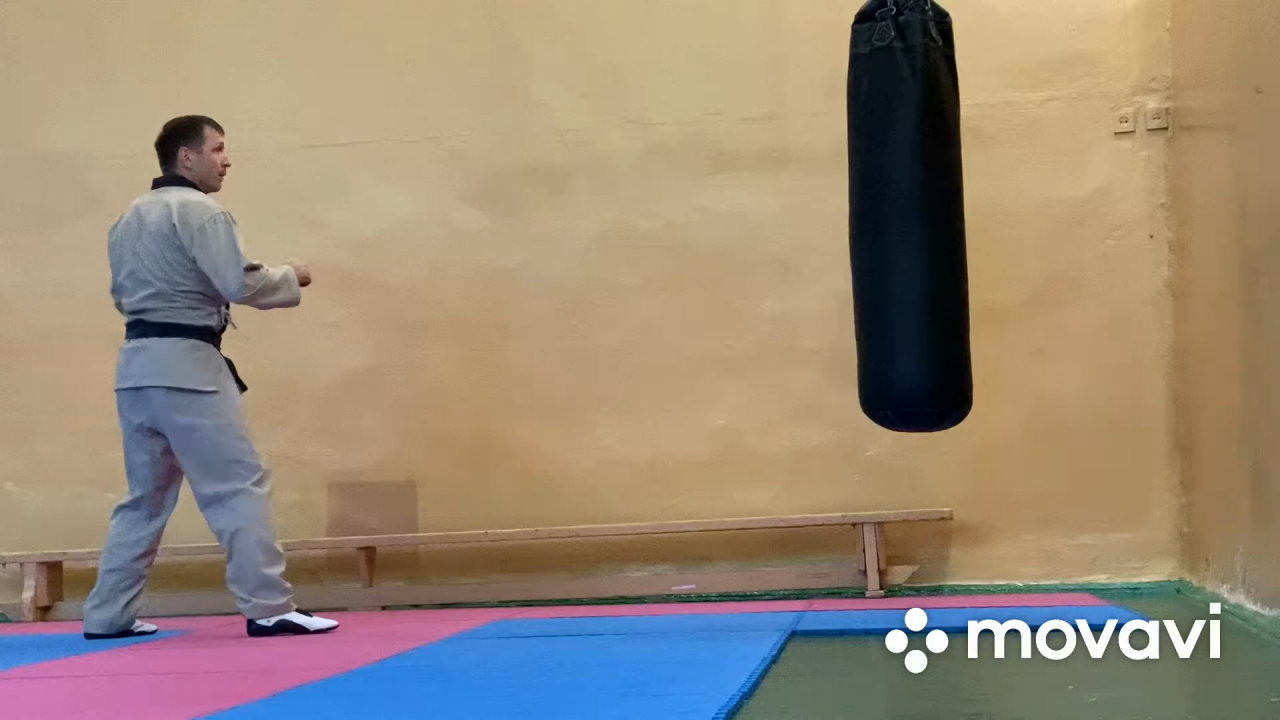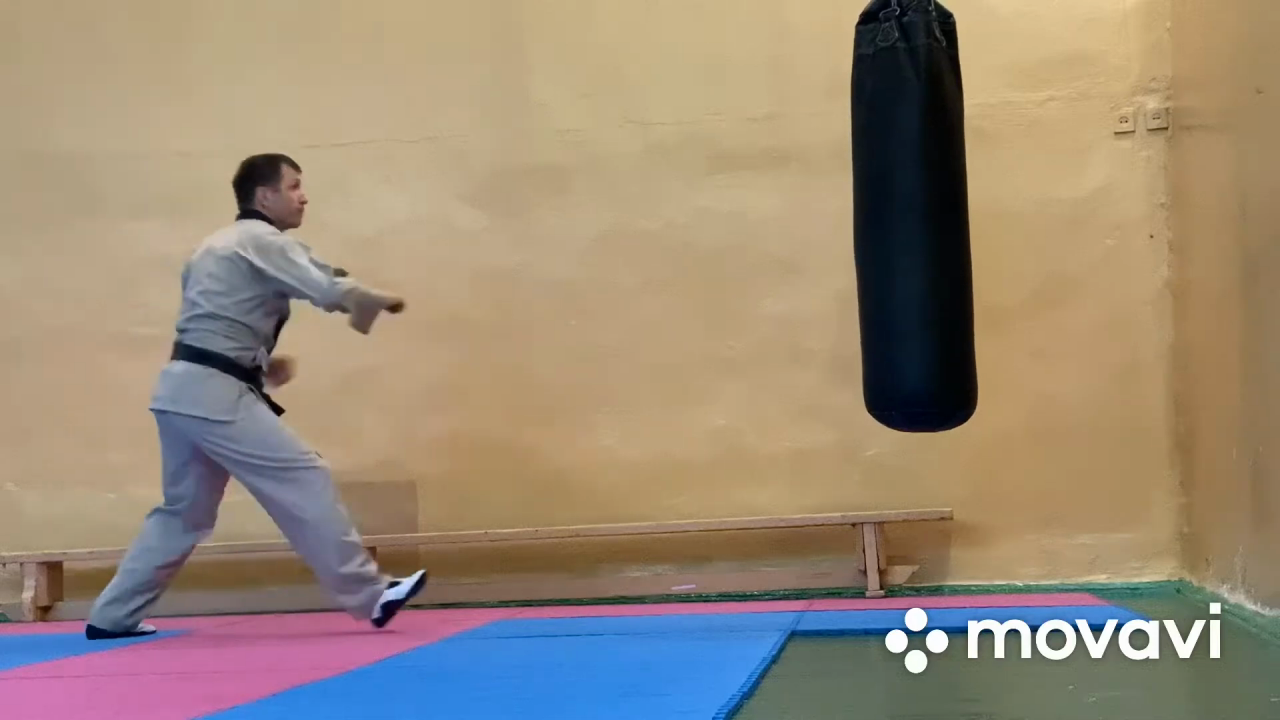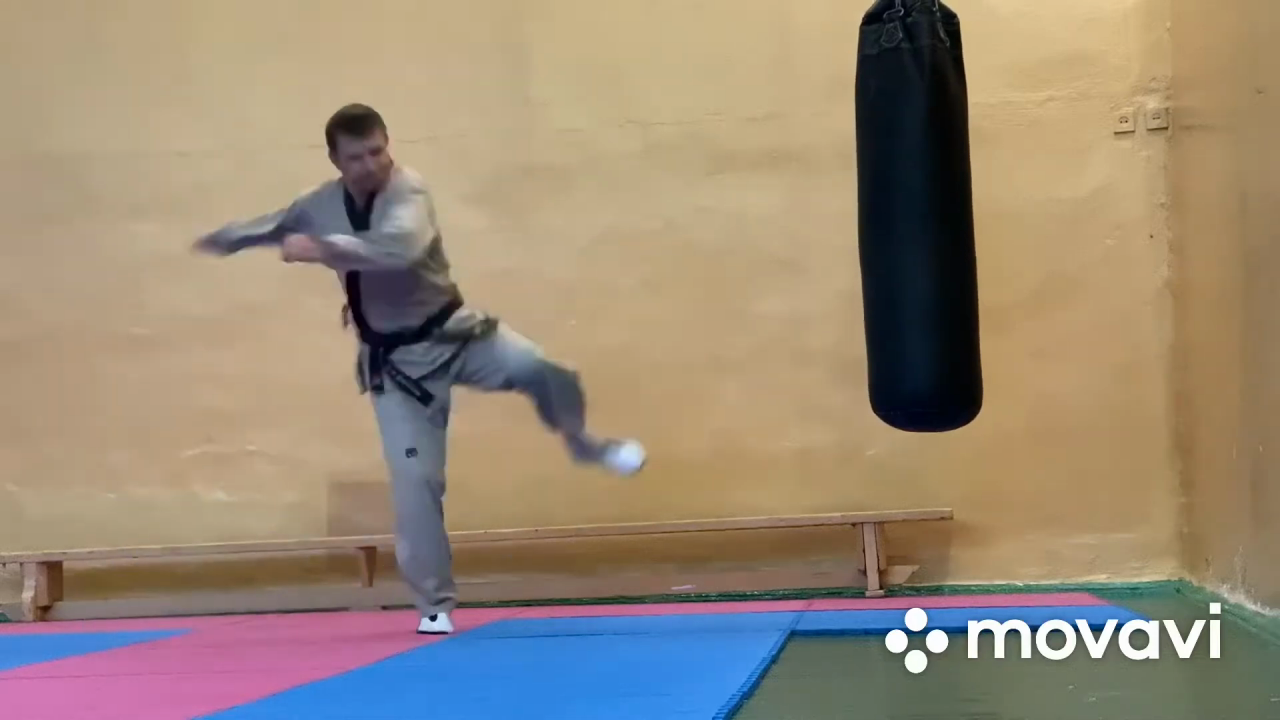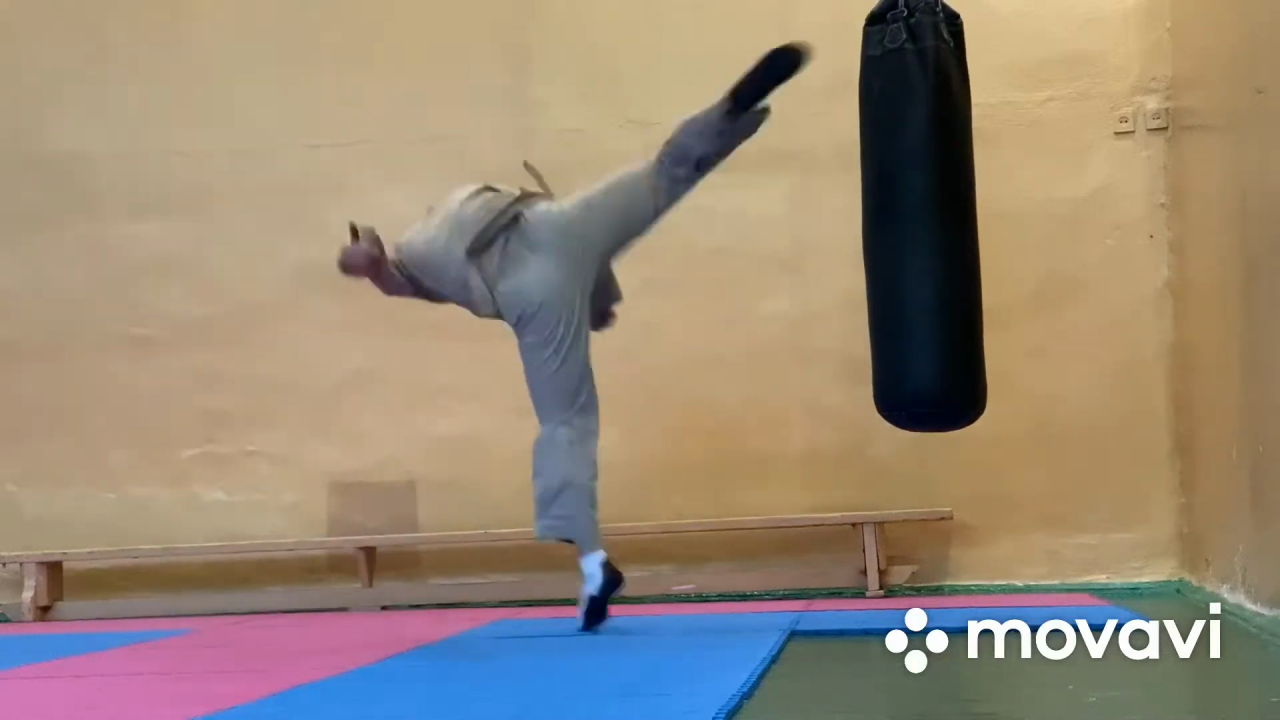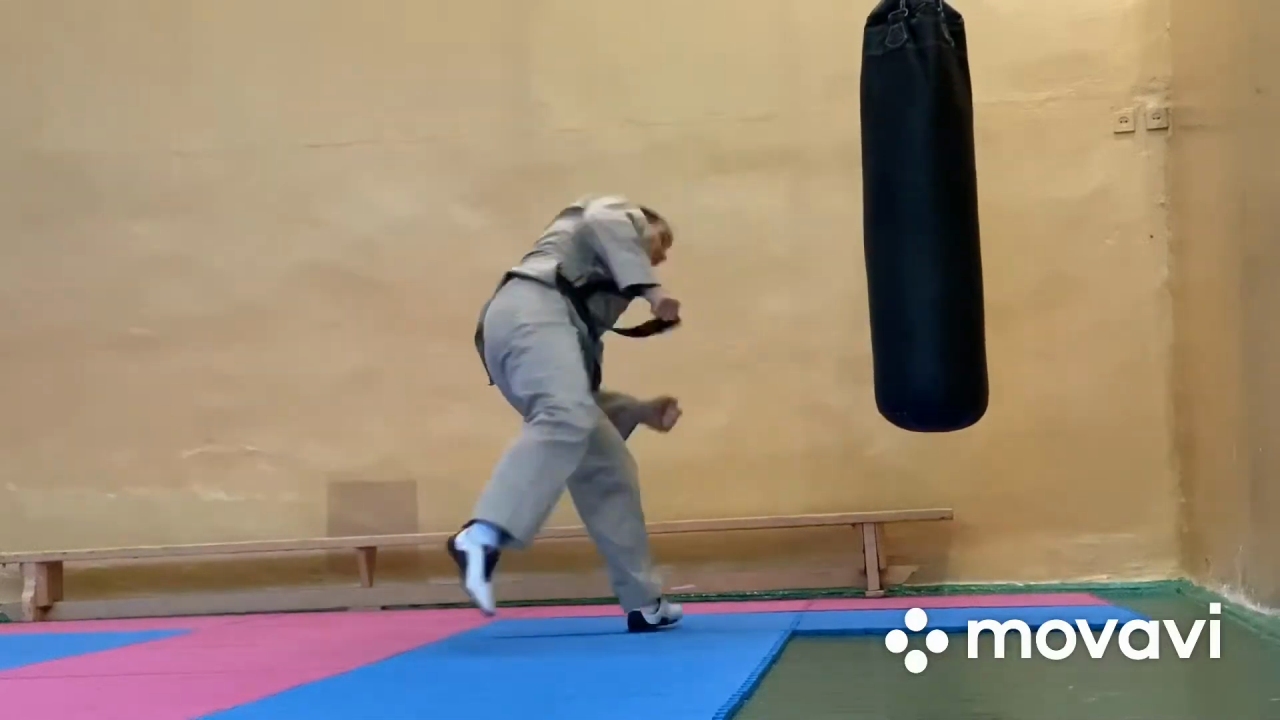
dt=0.4s
person 1, frame 1
left shoulder: (127, 218)
right shoulder: (197, 209)
left elbow: (123, 295)
right elbow: (239, 285)
right wrist: (291, 276)
left hip: (137, 362)
right hip: (186, 363)
left knee: (145, 495)
right knee: (238, 482)
left ankle: (107, 614)
right ankle: (268, 607)
person 1, frame 2
left shoulder: (214, 248)
right shoulder: (265, 241)
right elbow: (329, 290)
left wrist: (263, 363)
right wrist: (377, 301)
left hip: (180, 390)
right hip: (215, 395)
left knee: (183, 512)
right knee: (306, 483)
left ankle: (113, 615)
right ankle: (367, 594)
person 1, frame 3
left shoulder: (407, 192)
right shoulder: (321, 204)
left elbow: (401, 248)
right elbow: (278, 224)
left wrist: (325, 247)
right wrist: (223, 238)
left hip: (454, 336)
right hip: (394, 362)
left knee: (542, 375)
right knee: (414, 482)
left ankle: (588, 445)
right ankle: (434, 602)
person 1, frame 4
left shoulder: (413, 254)
right shoulder: (476, 199)
left elbow: (391, 274)
left wrist: (367, 254)
right wrist: (604, 296)
left hip: (536, 291)
right hip: (555, 232)
left knee: (566, 425)
left ankle: (588, 555)
person 1, frame 5
right shoulder: (619, 211)
left elbow: (584, 393)
right elbow: (601, 226)
left wrist: (644, 412)
right wrist: (650, 289)
right hip: (534, 309)
left knee: (608, 470)
right knee: (568, 421)
left ankle: (642, 601)
right ankle: (482, 535)
